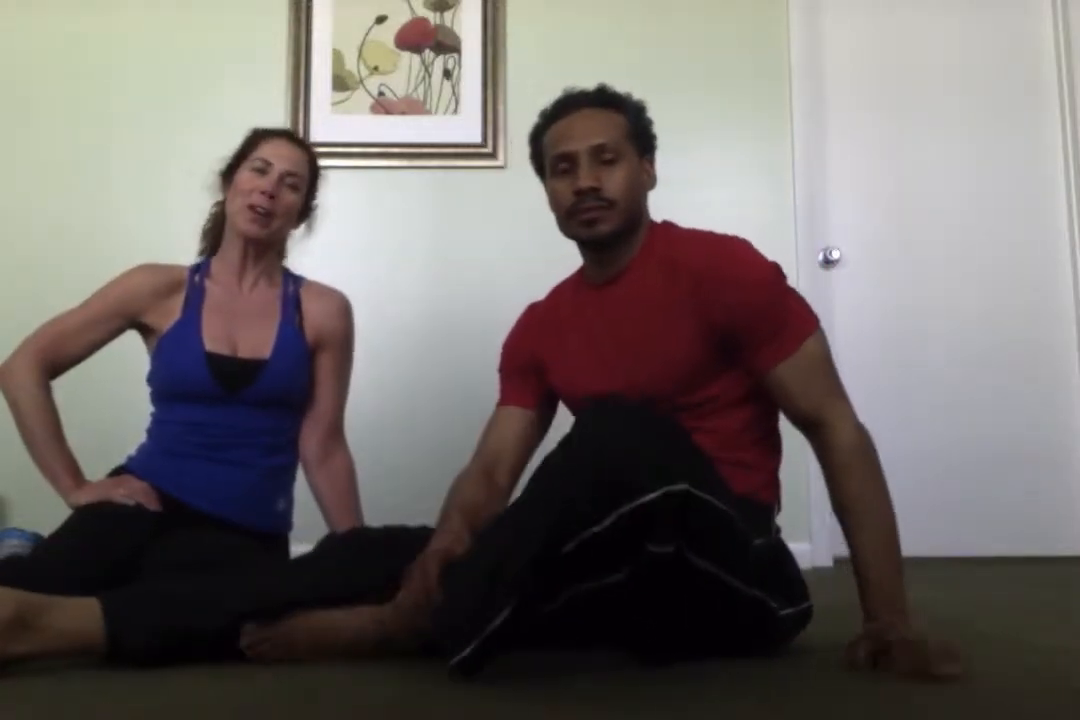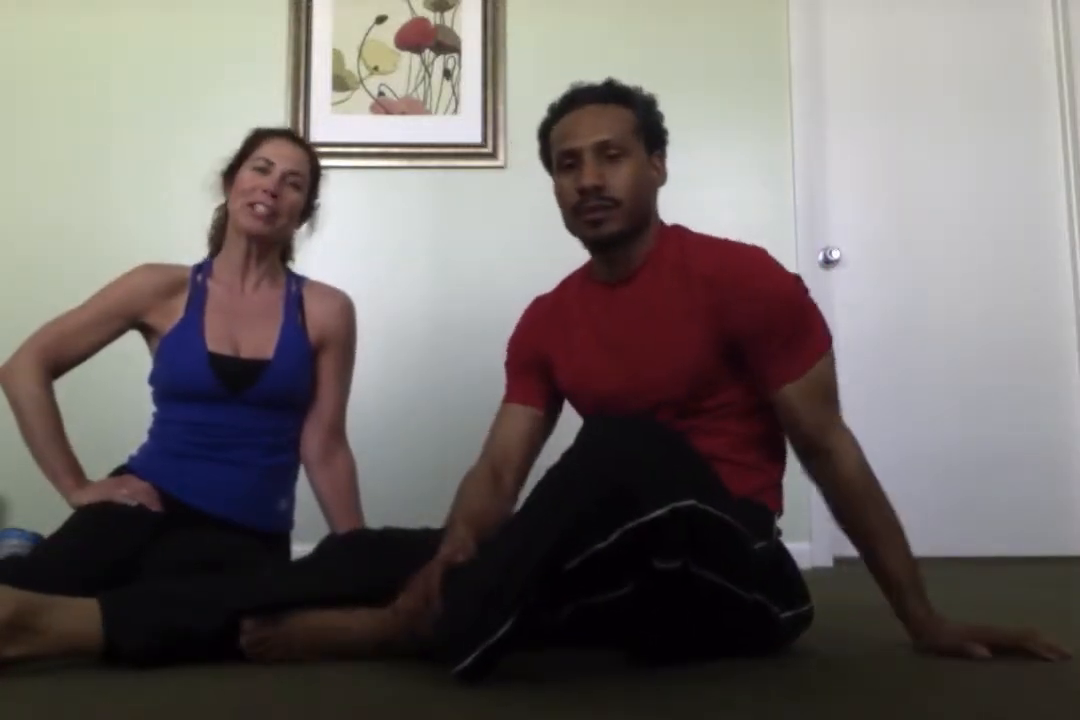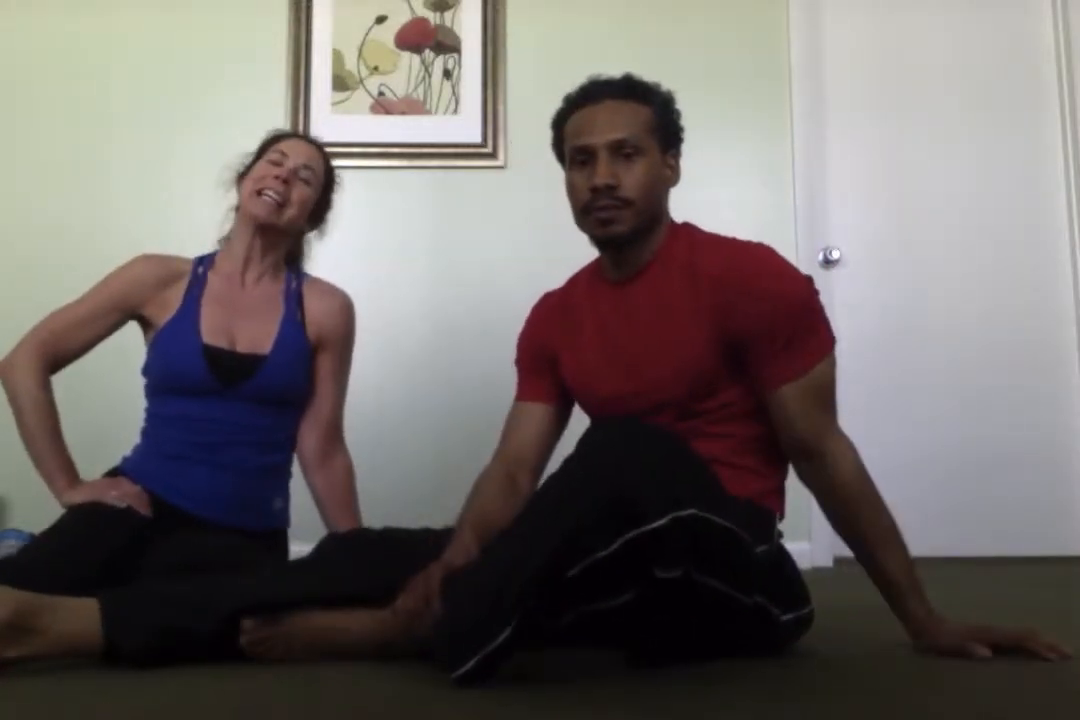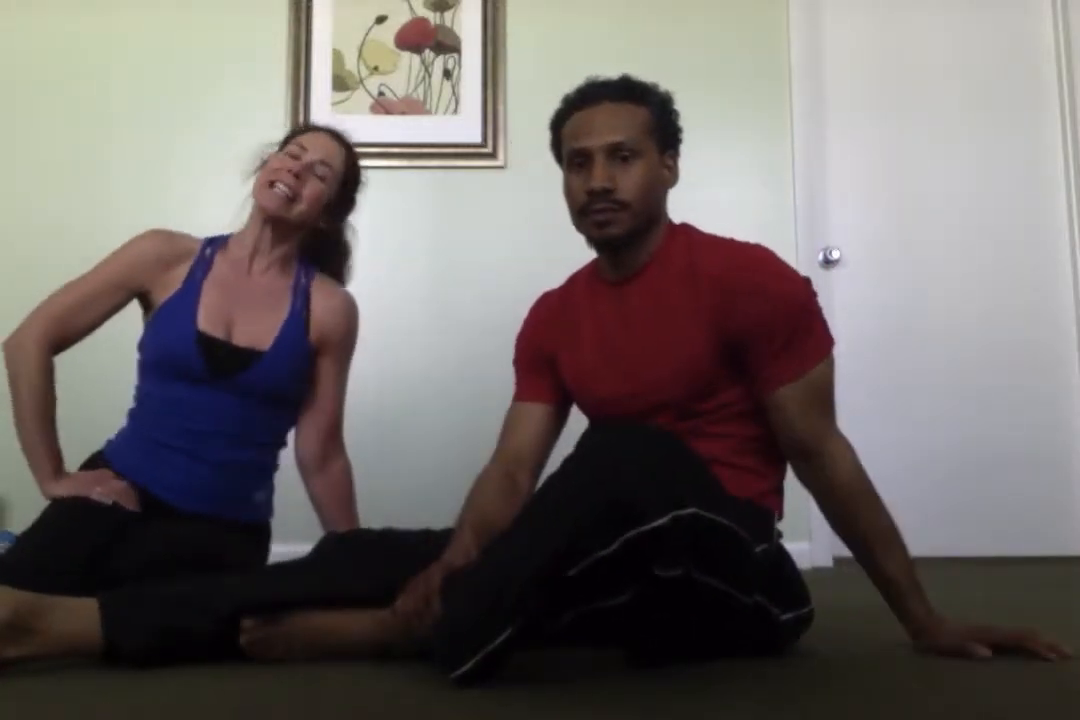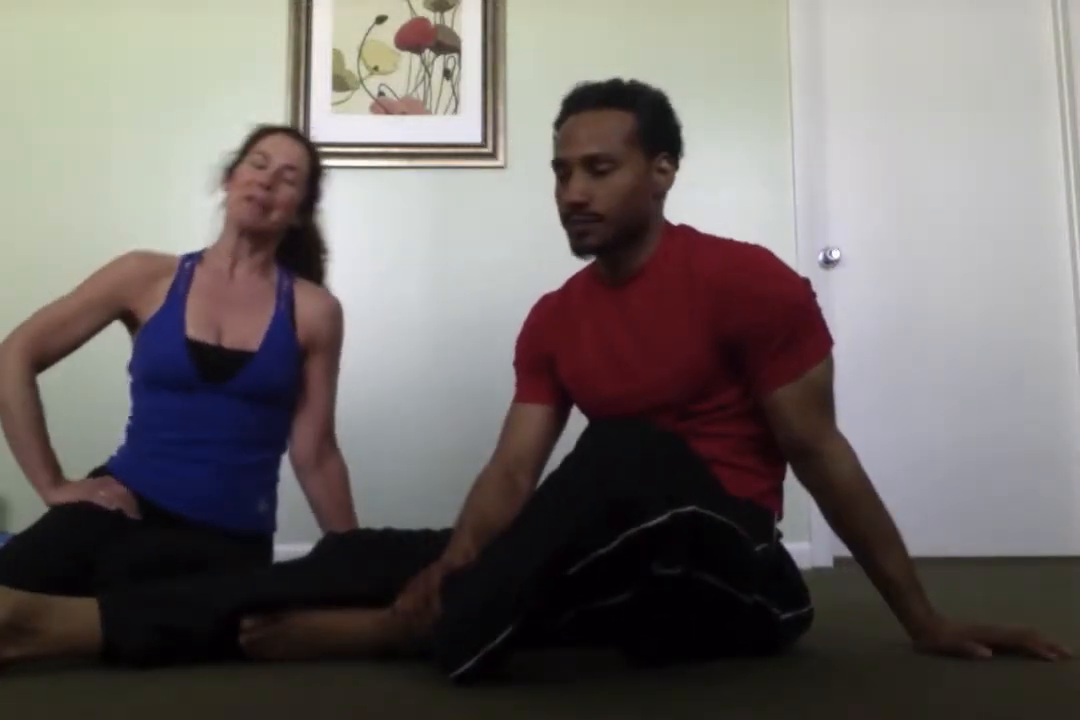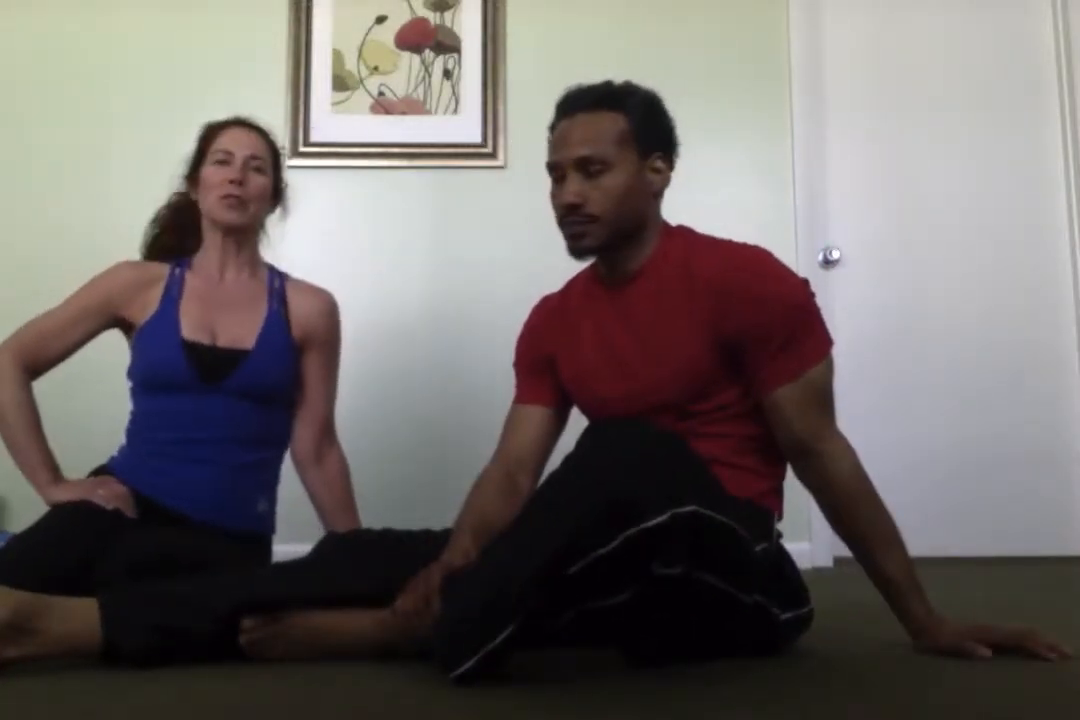
dt=0.3s
person 1, frame 1
left shoulder: (724, 270)
right shoulder: (542, 328)
left elbow: (838, 428)
right elbow: (491, 477)
left wrist: (889, 613)
right wrist: (443, 556)
left hip: (737, 572)
right hip: (608, 572)
left knee: (627, 433)
right knee: (374, 552)
left ankle: (399, 632)
person 1, frame 2
left shoulder: (739, 279)
right shoulder: (545, 323)
left elbow: (829, 450)
right elbow: (497, 477)
left wrist: (923, 621)
right wrist: (449, 559)
left hip: (735, 570)
right hip: (617, 572)
left knee: (630, 443)
right knee: (372, 556)
left ankle: (411, 634)
person 1, frame 3
left shoulder: (751, 280)
right shoulder: (555, 319)
left elbow: (821, 454)
right elbow: (513, 474)
left wrist: (924, 621)
right wrist: (453, 562)
left hip: (736, 570)
right hip: (620, 571)
left knee: (630, 451)
right knee: (374, 551)
left ankle: (412, 635)
person 1, frame 4
left shoulder: (748, 280)
right shoulder: (553, 319)
left elbow: (820, 453)
right elbow: (511, 474)
left wrist: (924, 623)
right wrist: (452, 564)
left hip: (735, 572)
right hip: (617, 570)
left knee: (630, 451)
right knee: (375, 553)
left ankle: (411, 635)
person 1, frame 5
left shoulder: (747, 282)
right shoulder: (554, 321)
left elbow: (820, 454)
right elbow: (511, 476)
left wrist: (925, 622)
right wrist: (448, 568)
left hip: (734, 575)
right hip: (619, 575)
left knee: (629, 449)
right knee: (375, 552)
left ankle: (406, 637)
person 1, frame 6
left shoulder: (746, 281)
right shoulder: (553, 322)
left elbow: (818, 452)
right elbow: (511, 476)
left wrist: (923, 620)
right wrist: (449, 566)
left hip: (735, 573)
right hip: (619, 573)
left knee: (630, 445)
right knee: (381, 550)
left ankle: (419, 635)
person 2, frame 1
left shoulder: (323, 311)
right shoulder: (159, 290)
left elbow: (322, 449)
right wrist: (75, 487)
left hip: (248, 534)
right hip: (148, 503)
person 2, frame 2
left shoulder: (326, 311)
right shoulder: (161, 289)
left elbow: (324, 449)
right wrist: (76, 487)
left hip: (250, 533)
right hip: (152, 503)
person 2, frame 3
left shoulder: (324, 309)
right shoulder: (161, 279)
left elbow: (322, 451)
right wrist: (69, 486)
left hip: (245, 534)
right hip: (140, 503)
person 2, frame 4
left shoulder: (329, 308)
right shoulder: (166, 258)
left elbow: (321, 454)
right wrist: (53, 478)
left hip: (228, 528)
right hip: (123, 493)
person 2, frame 5
left shoulder: (314, 311)
right shoulder: (147, 276)
left elbow: (314, 453)
right wrist: (53, 485)
left hip: (229, 537)
right hip: (126, 505)
person 2, frame 6
left shoulder: (308, 308)
right shoulder: (139, 285)
left elbow: (315, 450)
right wrist: (52, 484)
left hip: (229, 536)
right hip: (126, 503)
